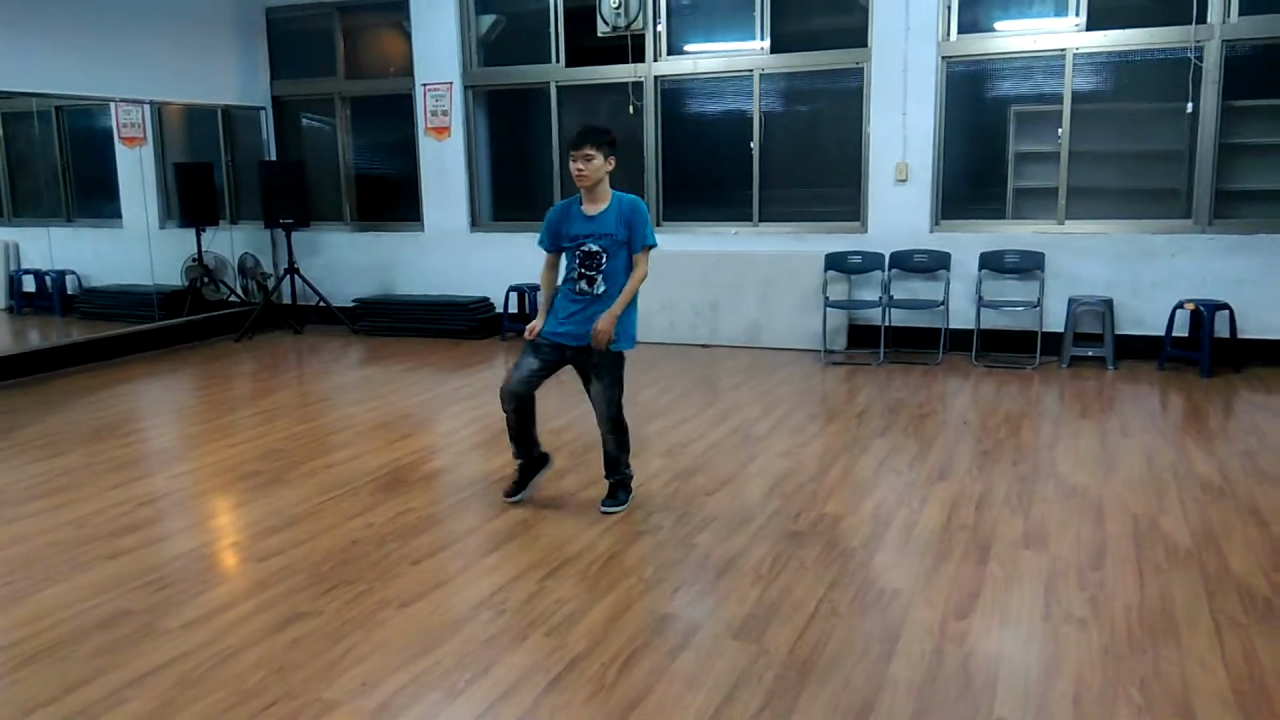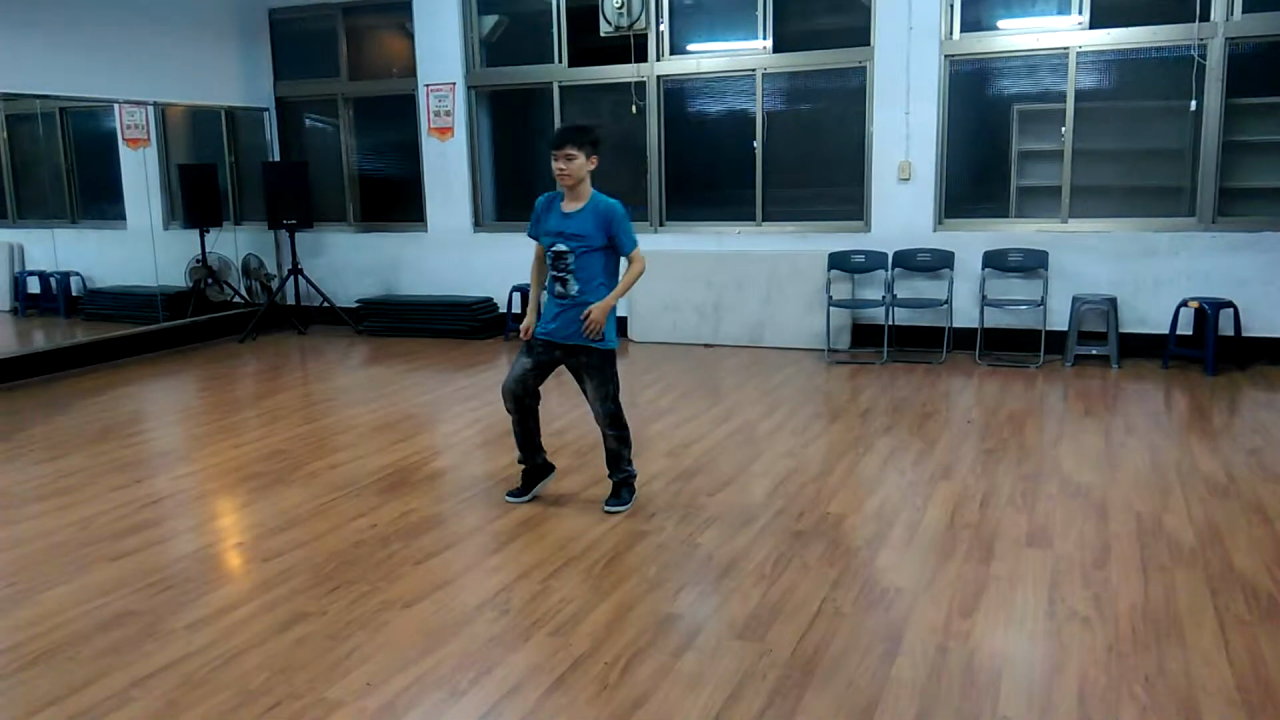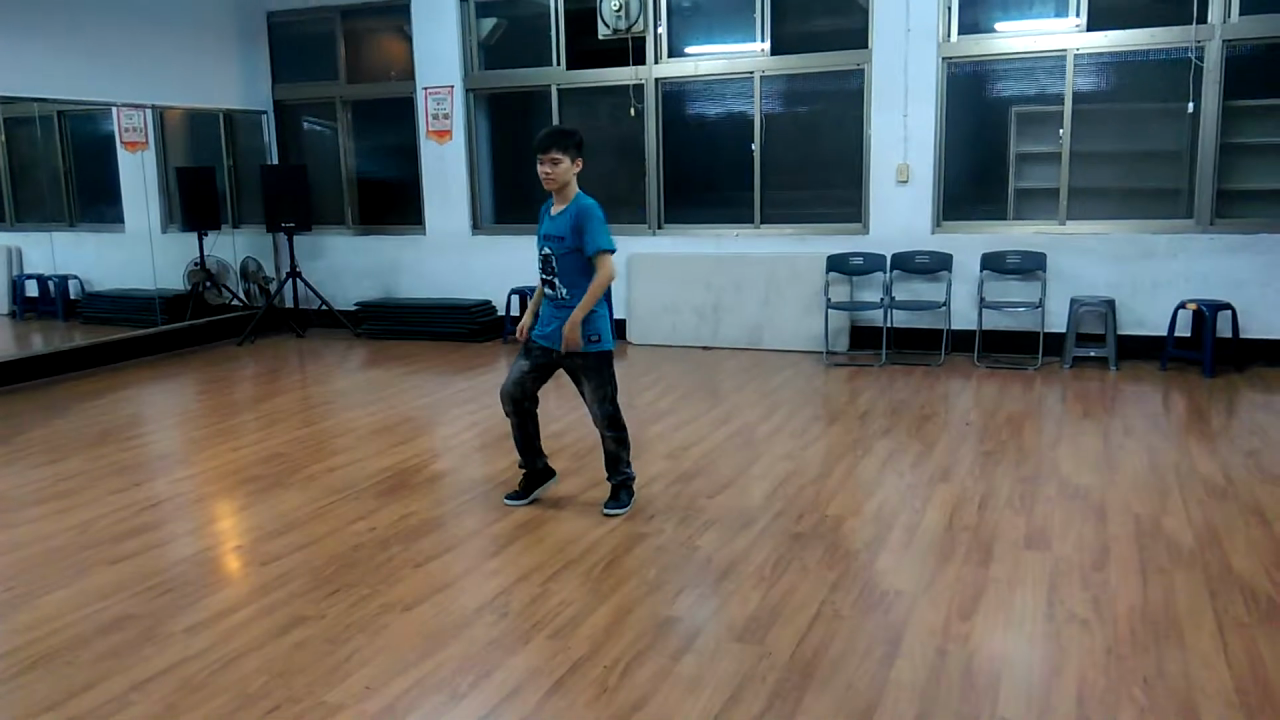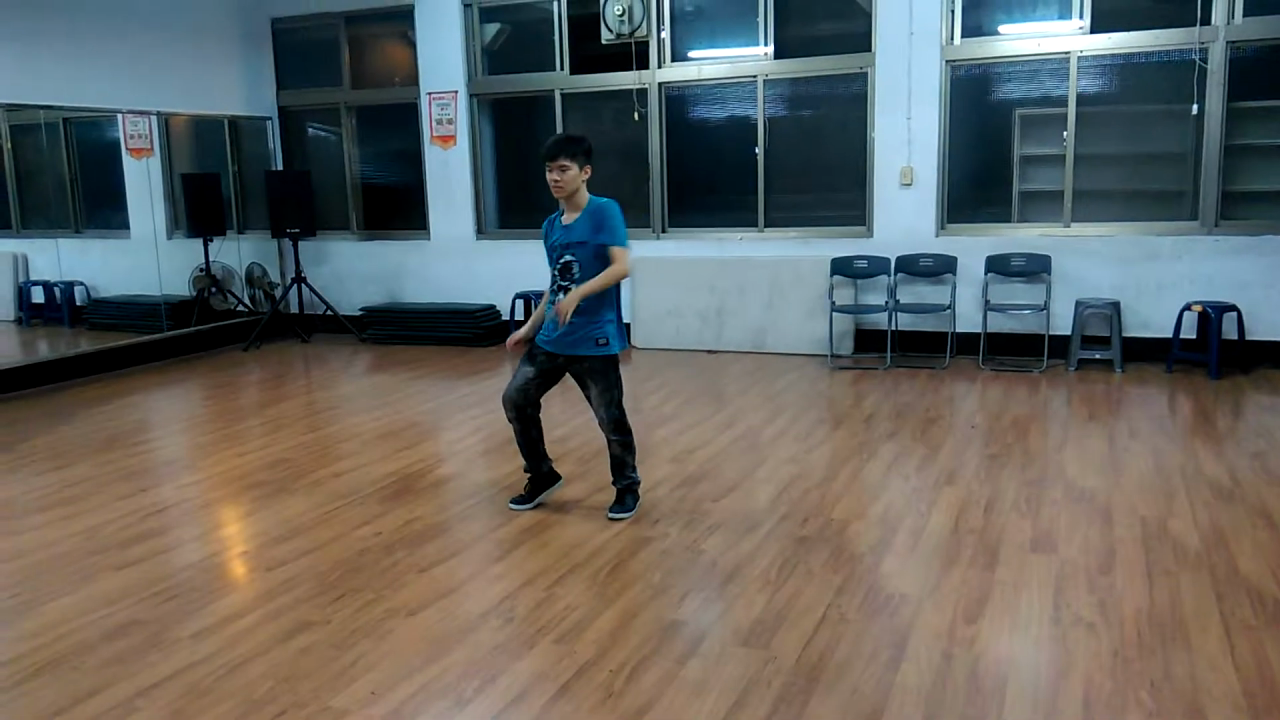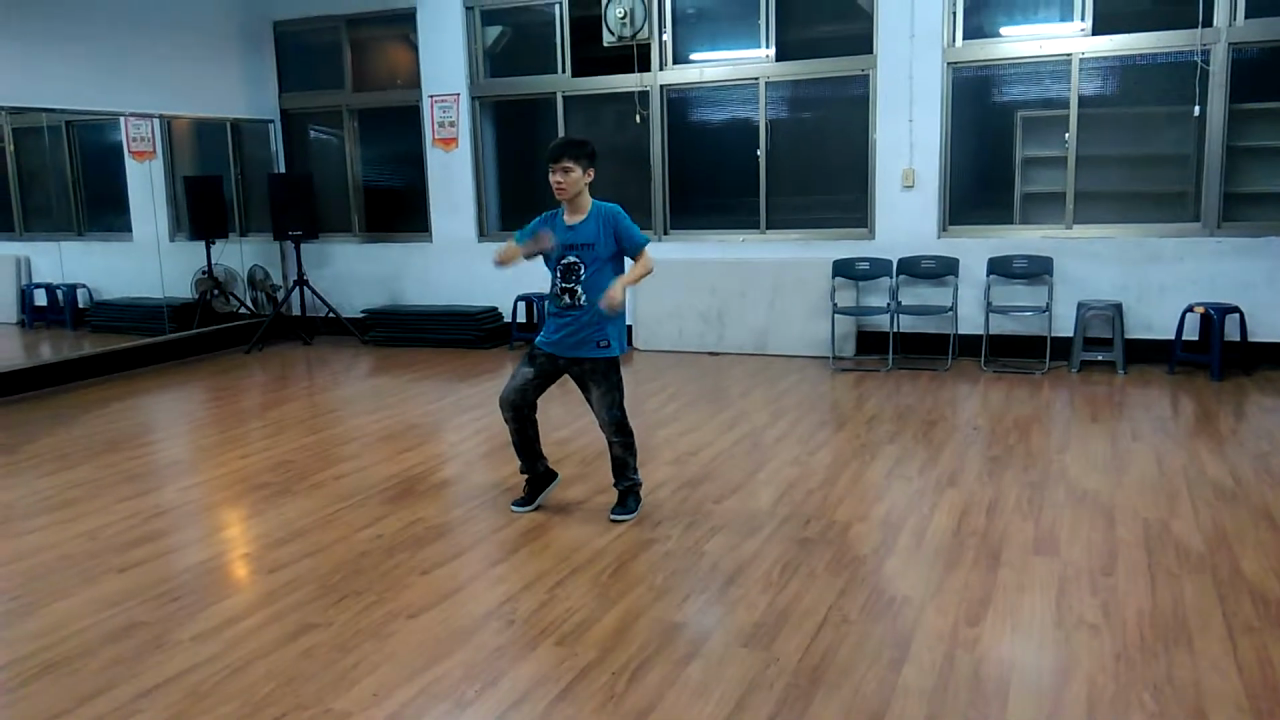
dt=0.2s
person 1, frame 1
left shoulder: (631, 209)
right shoulder: (560, 214)
left elbow: (642, 266)
left wrist: (614, 313)
right wrist: (542, 315)
left hip: (604, 332)
right hip: (559, 327)
left knee: (608, 414)
right knee: (514, 390)
left ankle: (619, 481)
right ankle: (531, 461)
person 1, frame 2
left shoulder: (608, 210)
right shoulder: (544, 206)
left elbow: (637, 264)
left wrist: (605, 306)
right wrist: (532, 311)
left hip: (590, 331)
right hip: (549, 326)
left knee: (605, 411)
right knee: (515, 390)
left ankle: (624, 479)
right ankle: (536, 467)
person 1, frame 3
left shoulder: (587, 211)
right shoulder: (546, 211)
left elbow: (606, 272)
left wrist: (575, 319)
right wrist: (530, 314)
left hip: (586, 334)
right hip: (547, 328)
left knee: (604, 413)
right knee: (513, 393)
left ankle: (622, 482)
right ankle: (537, 471)
person 1, frame 4
left shoulder: (604, 211)
right shoulder: (552, 225)
left elbow: (621, 265)
left wrist: (575, 296)
right wrist: (529, 327)
left hip: (596, 339)
right hip: (552, 337)
left knee: (610, 418)
right knee: (516, 399)
left ankle: (627, 486)
right ankle: (542, 475)
person 1, frame 5
left shoulder: (611, 217)
right shoulder: (546, 223)
left elbow: (646, 262)
right elbow: (501, 258)
left wrist: (620, 283)
right wrist: (528, 247)
left hip: (597, 342)
right hip: (553, 338)
left knee: (612, 420)
right knee: (513, 401)
left ankle: (629, 488)
right ankle: (539, 476)
